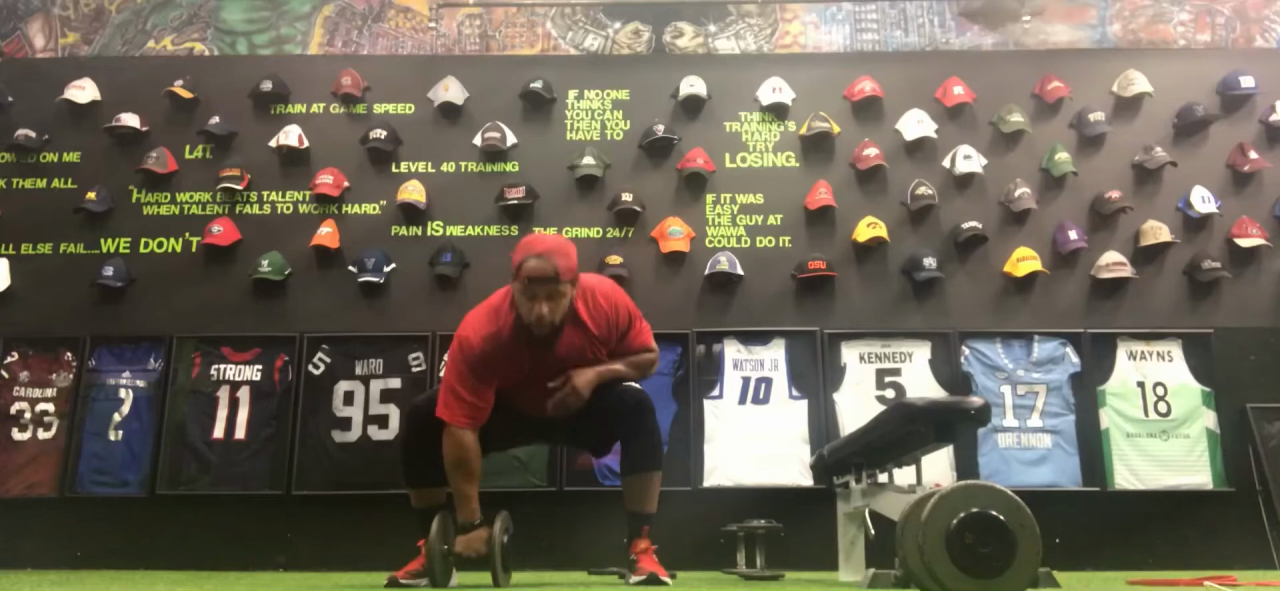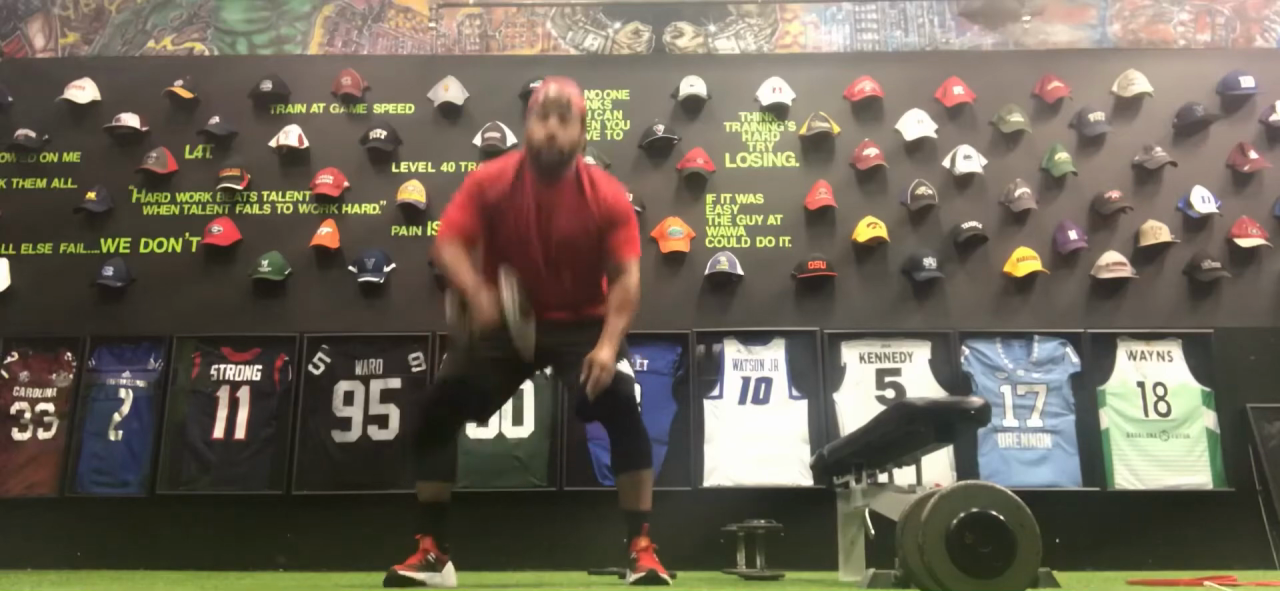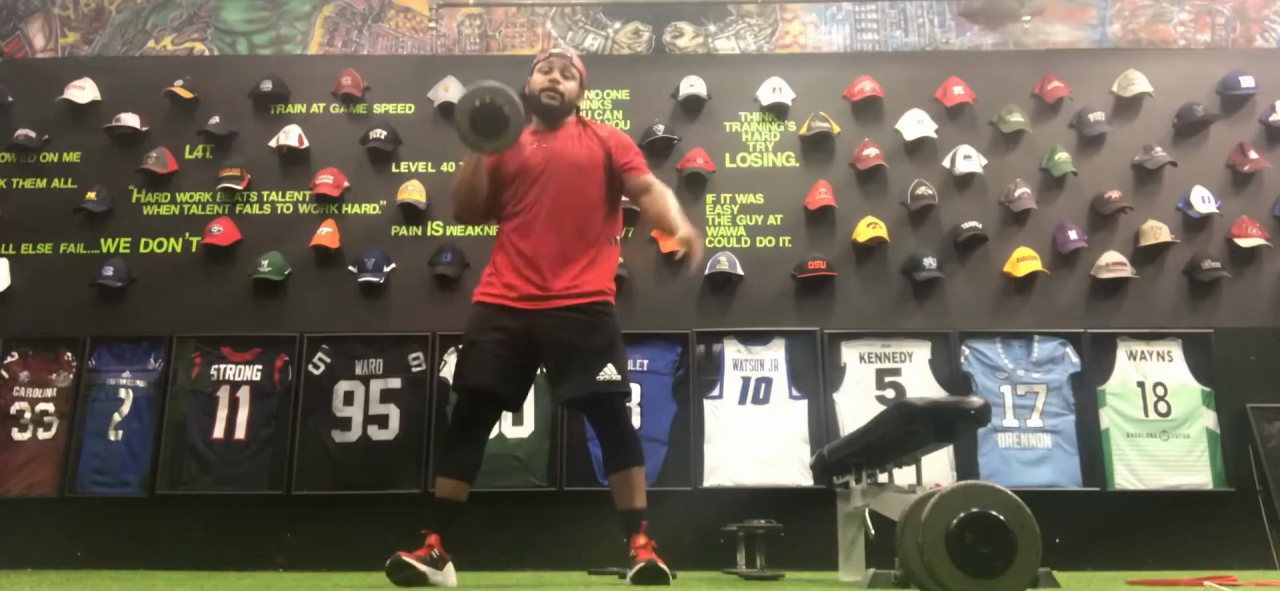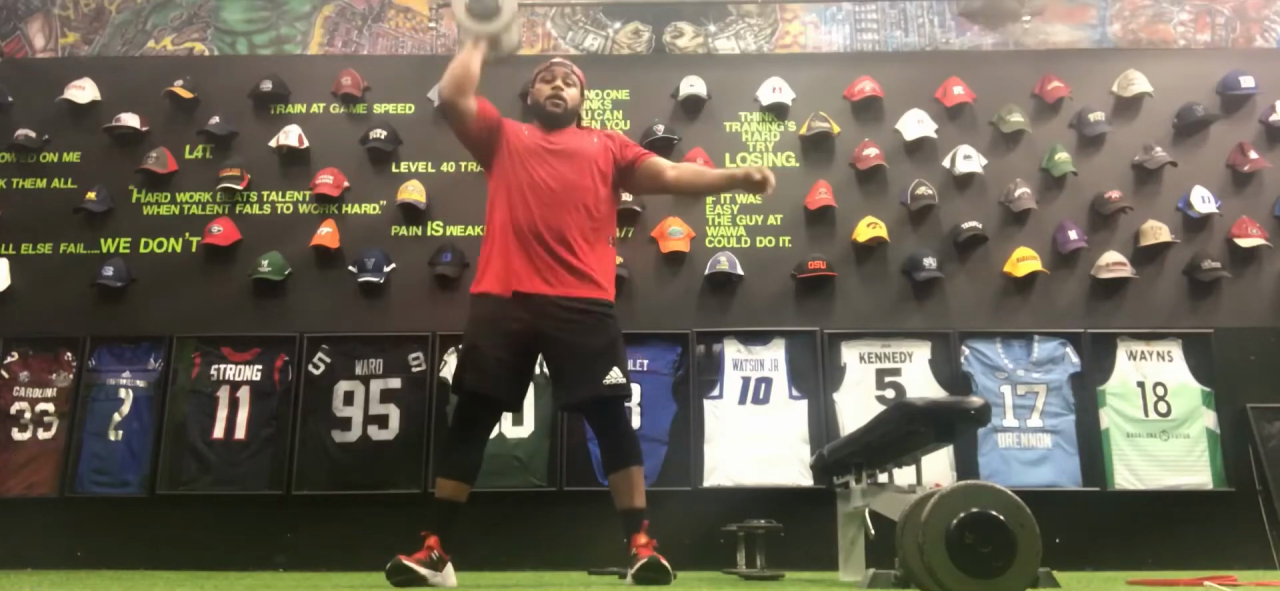
dt=0.4s
person 1, frame 1
left shoulder: (608, 302)
right shoulder: (479, 333)
left elbow: (648, 355)
right elbow: (460, 429)
left wrist: (595, 374)
right wrist: (469, 522)
left hip: (582, 402)
right hip: (505, 408)
left knee: (637, 409)
right knee: (421, 422)
left ankle: (642, 551)
person 1, frame 2
left shoulder: (607, 194)
right shoulder: (489, 180)
left elbow: (626, 277)
right elbow: (449, 243)
left wrist: (609, 345)
right wrist: (476, 291)
left hip: (583, 323)
right hip: (503, 321)
left knee: (622, 405)
right knee: (438, 412)
left ankle: (642, 550)
person 1, frame 3
left shoulder: (607, 142)
right shoulder: (506, 146)
left elbow: (650, 191)
right elbow: (467, 212)
left wrist: (681, 227)
right wrist: (479, 149)
left hip: (583, 305)
right hip: (503, 303)
left knee: (611, 415)
right knee: (470, 417)
left ankle: (641, 547)
person 1, frame 4
left shoulder: (607, 146)
right shoulder: (503, 136)
left elbow: (669, 174)
right elbow: (452, 97)
left wrist: (738, 175)
right wrist: (479, 42)
left hip: (582, 302)
right hip: (503, 296)
left knee: (611, 417)
right knee: (470, 418)
left ankle: (642, 547)
